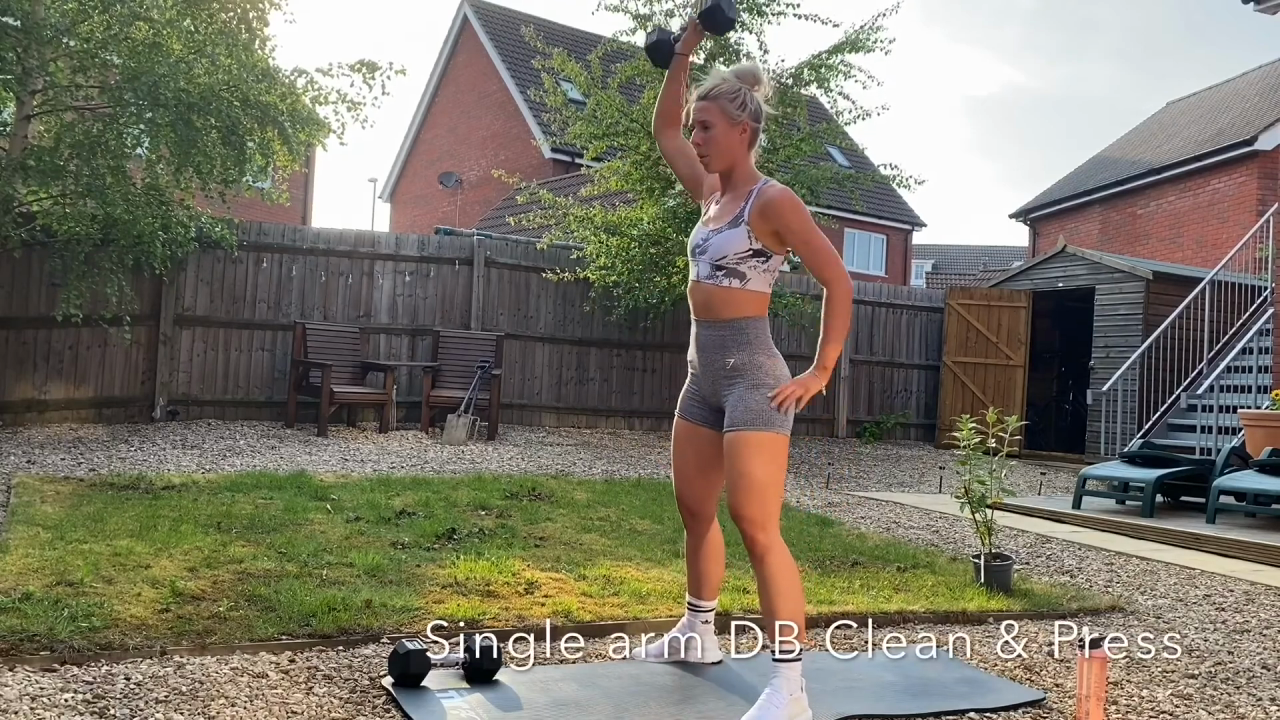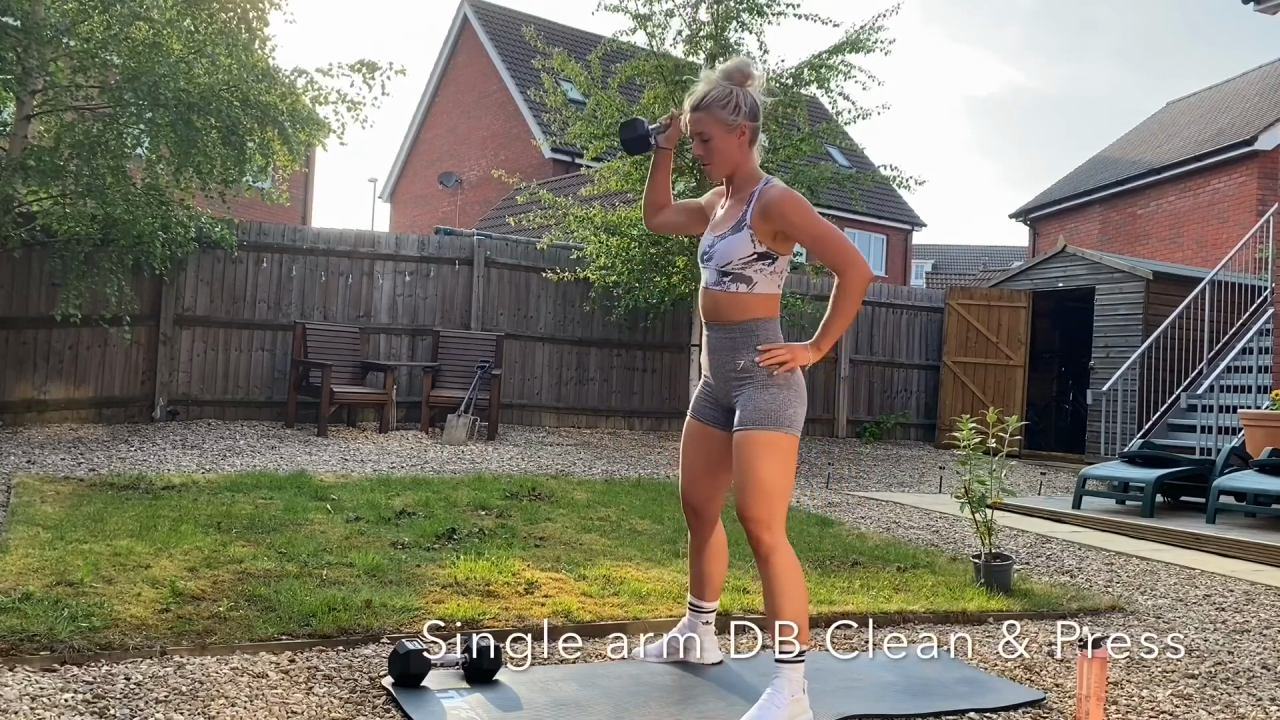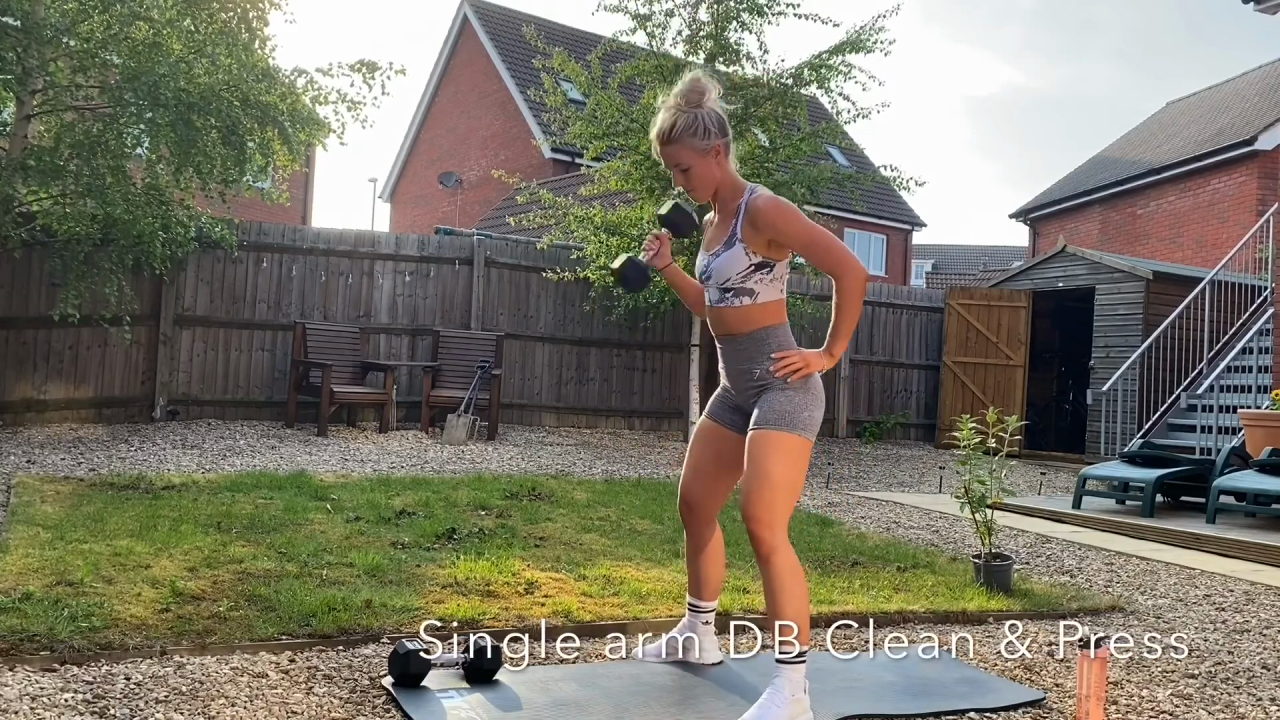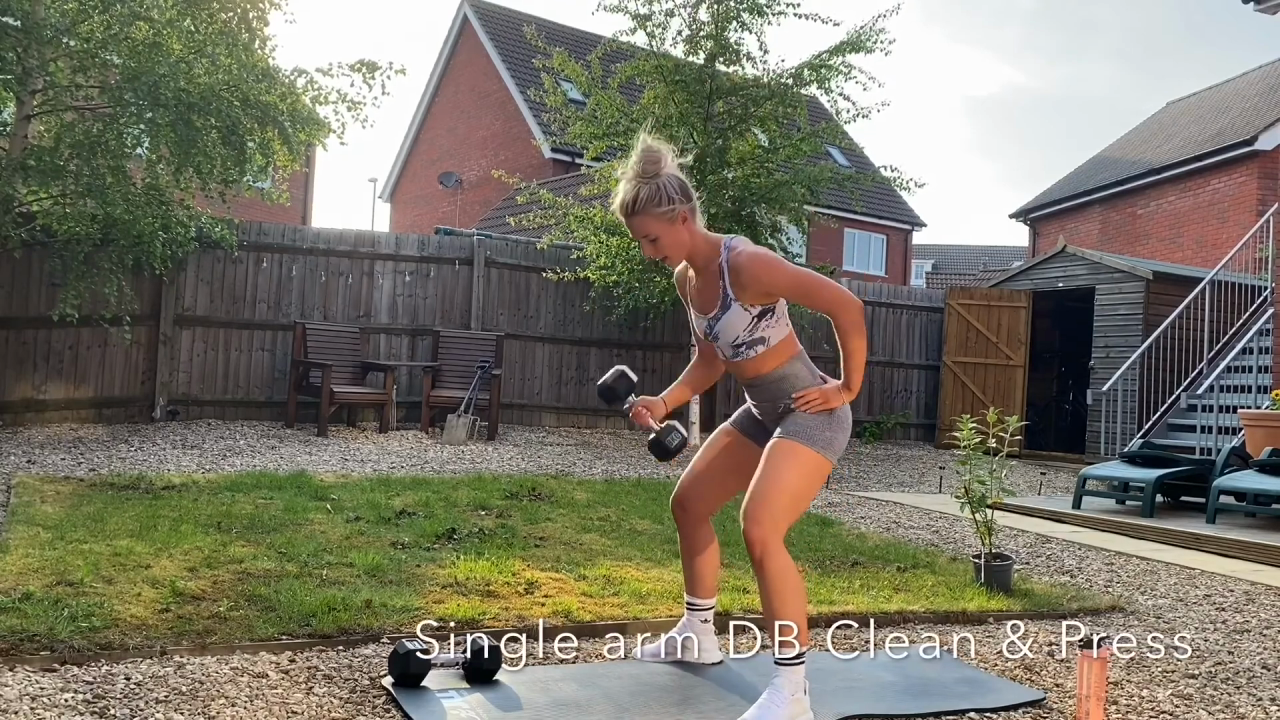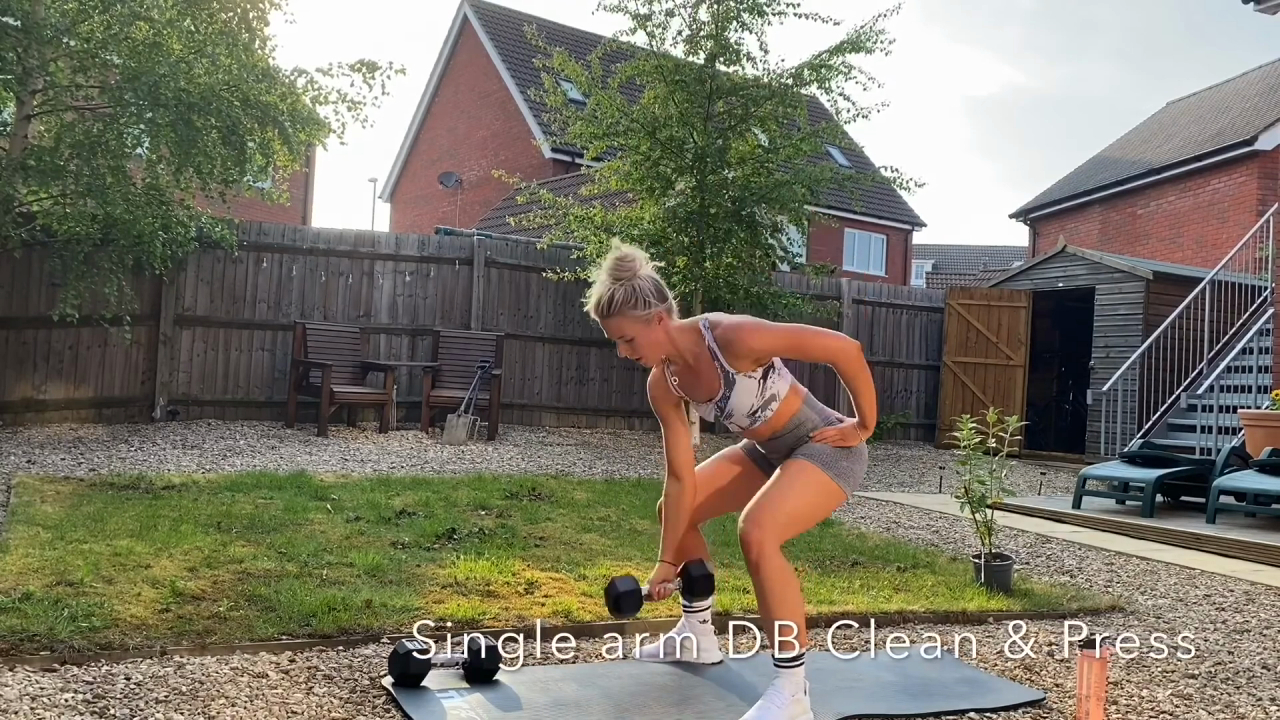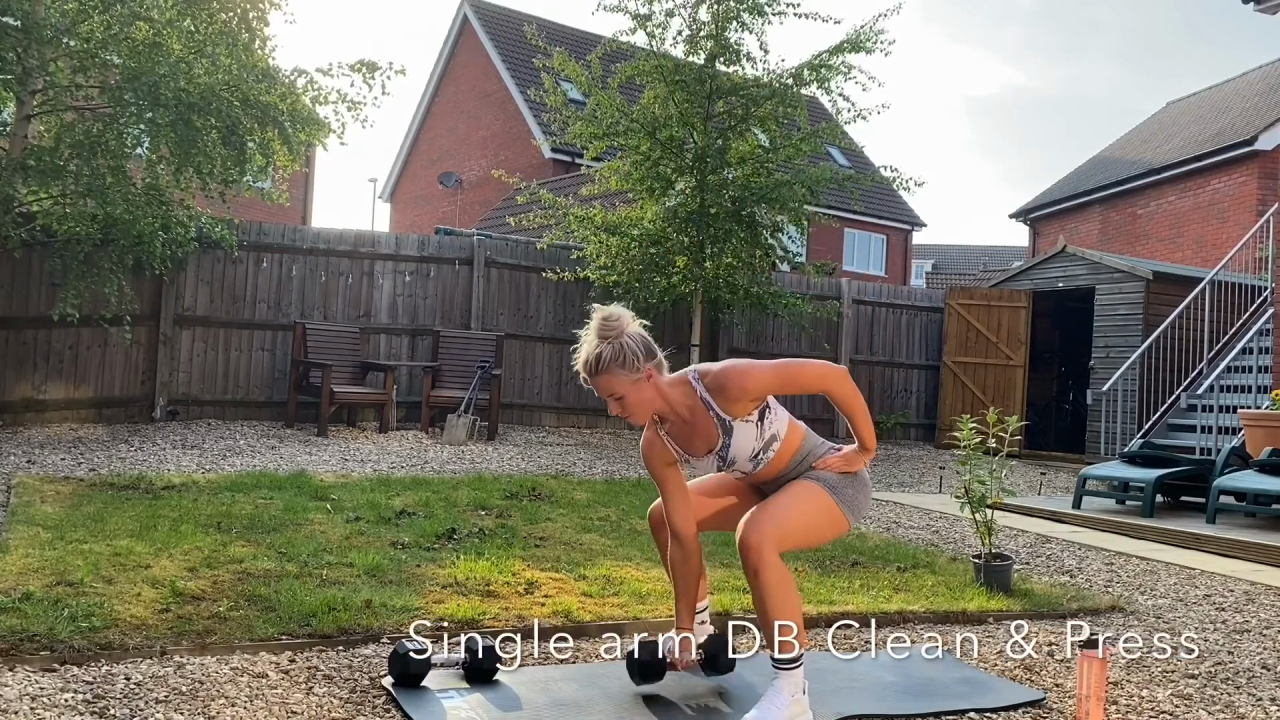
dt=0.2s
person 1, frame 1
left shoulder: (772, 202)
right shoulder: (713, 191)
left elbow: (838, 283)
right elbow: (666, 130)
left wrist: (821, 369)
right wrist: (683, 56)
left hip: (754, 375)
right hip: (705, 373)
left knee: (755, 527)
right knee: (694, 508)
right ankle: (699, 633)
person 1, frame 2
left shoulder: (776, 201)
right shoulder: (718, 200)
left elbow: (855, 271)
right elbow: (657, 217)
left wrist: (817, 349)
right wrist: (662, 158)
left hip: (765, 377)
right hip: (716, 378)
left knee: (761, 527)
right knee: (698, 509)
right ankle: (699, 636)
person 1, frame 3
left shoulder: (763, 209)
right shoulder: (713, 217)
left elbow: (850, 273)
right elbow: (709, 304)
left wrist: (830, 355)
right wrist: (665, 268)
left hip: (786, 386)
right hip: (736, 388)
left knee: (763, 527)
right knee: (695, 505)
right ankle: (699, 635)
person 1, frame 4
left shoulder: (744, 263)
right shoulder: (686, 278)
left elbow: (845, 307)
right elbow: (707, 365)
left wrist: (852, 388)
right wrist: (661, 403)
left hip: (814, 412)
right hip: (762, 411)
left knee: (760, 527)
right knee: (689, 501)
right ankle: (698, 633)
person 1, frame 5
left shoulder: (732, 337)
right shoulder: (661, 385)
left elbow: (845, 349)
right elbow: (680, 476)
left wrist: (865, 425)
right wrist: (666, 564)
left hip: (832, 450)
right hip: (771, 452)
left knee: (757, 531)
right knee: (680, 509)
right ankle: (699, 632)
person 1, frame 6
left shoulder: (724, 382)
right shoulder: (656, 444)
left elbow: (834, 375)
right elbow: (683, 537)
left wrist: (867, 450)
right wrist: (683, 633)
left hip: (832, 479)
right hip: (770, 484)
left knee: (756, 538)
right knee: (662, 518)
right ankle: (699, 632)
